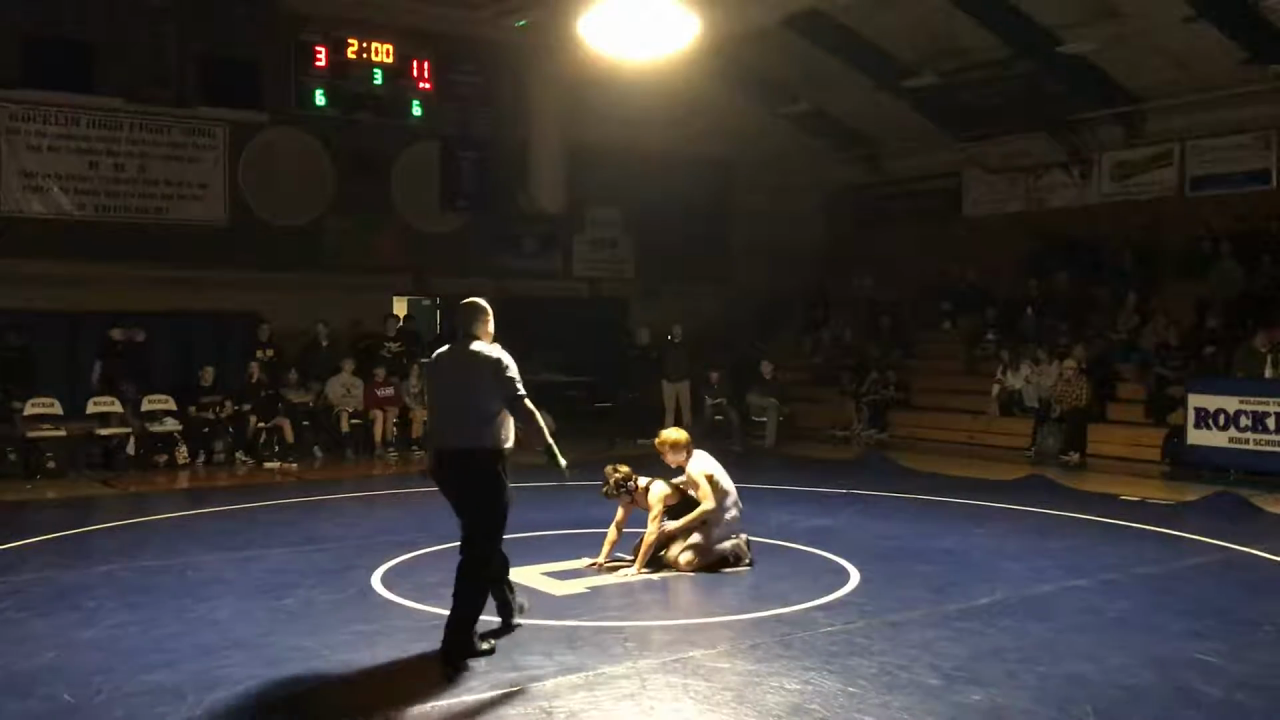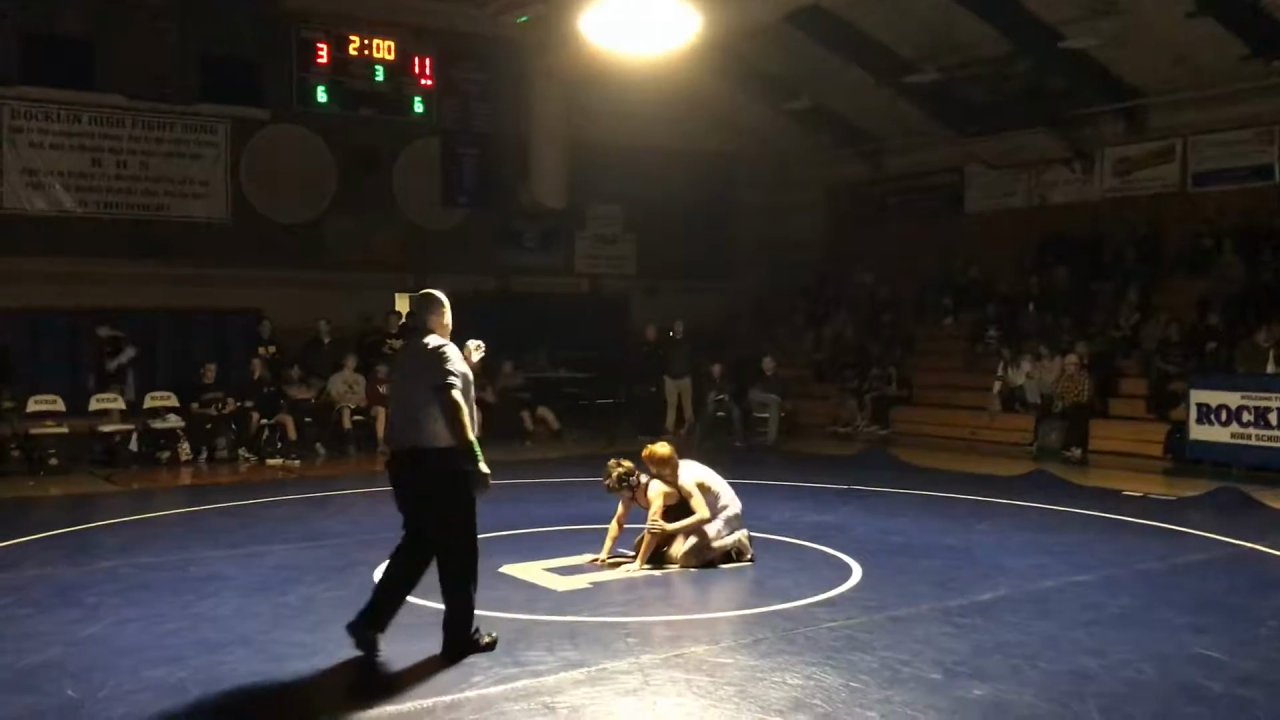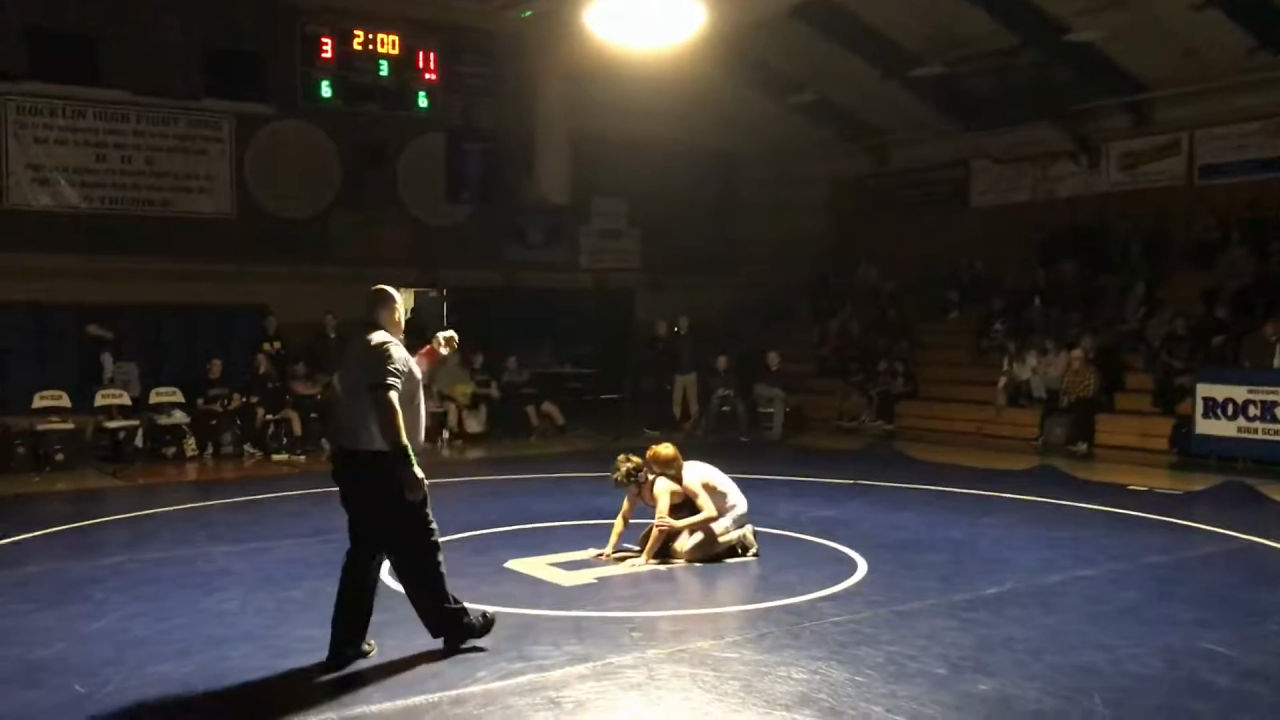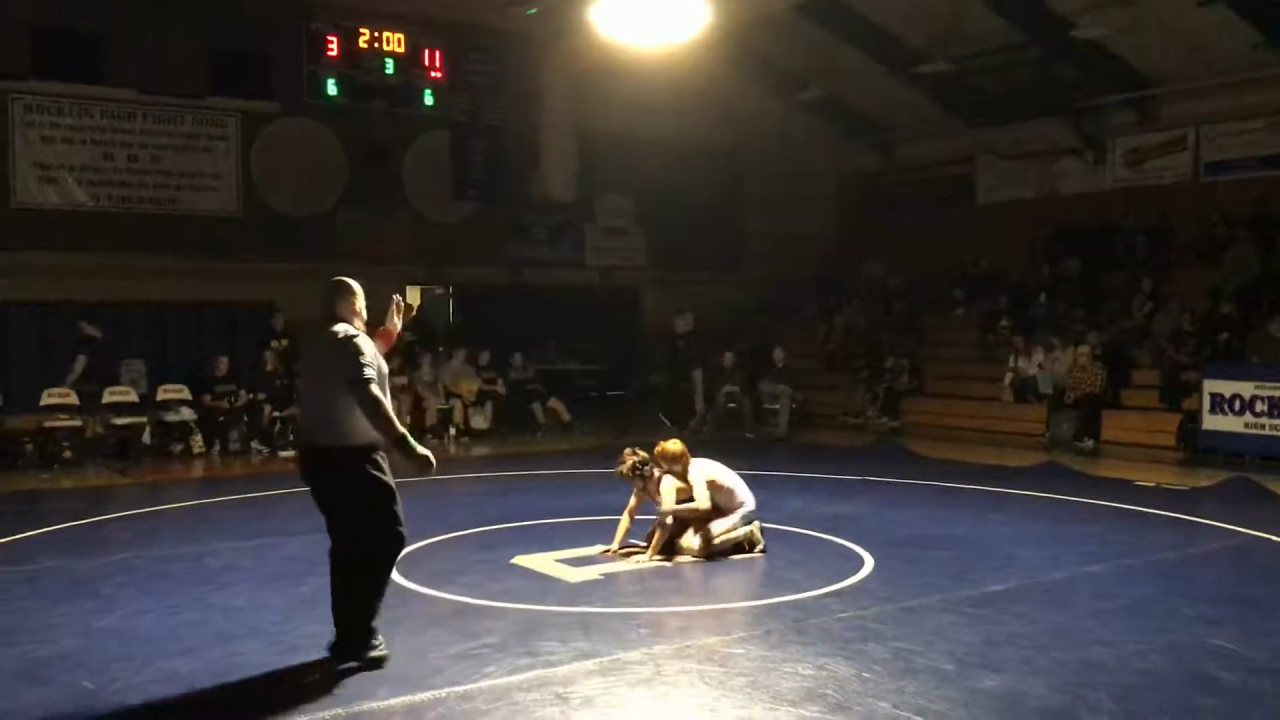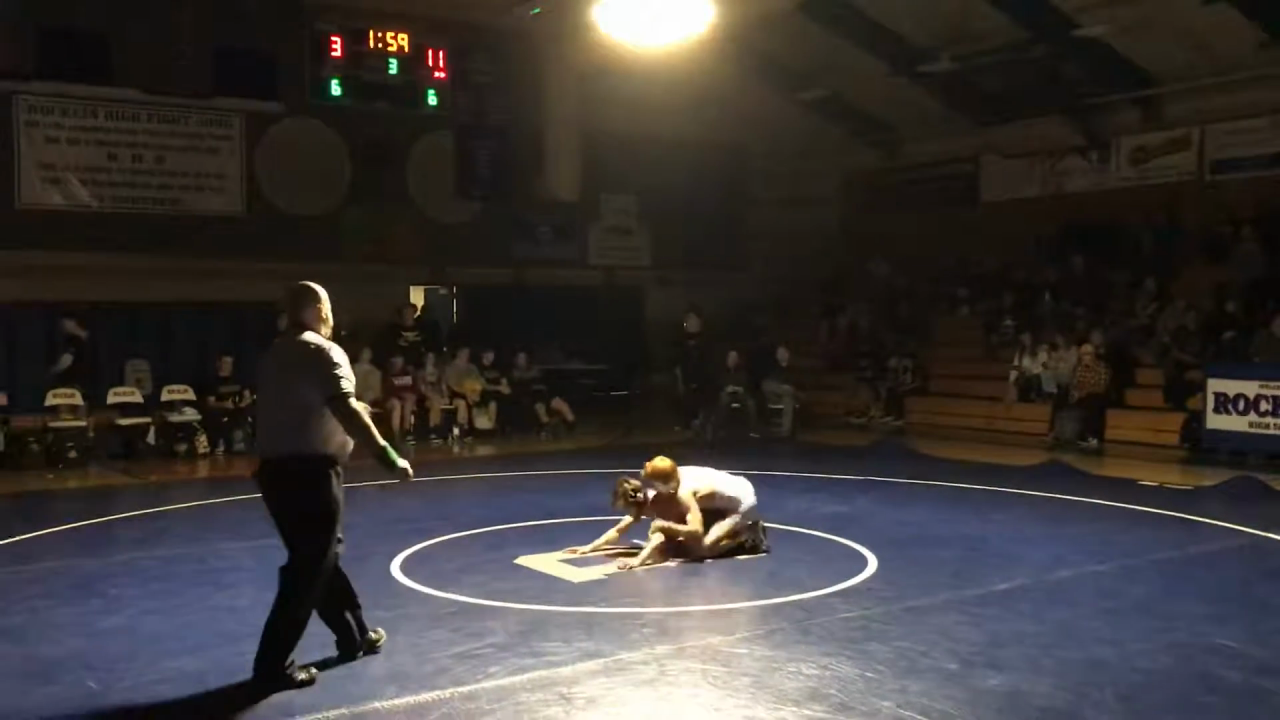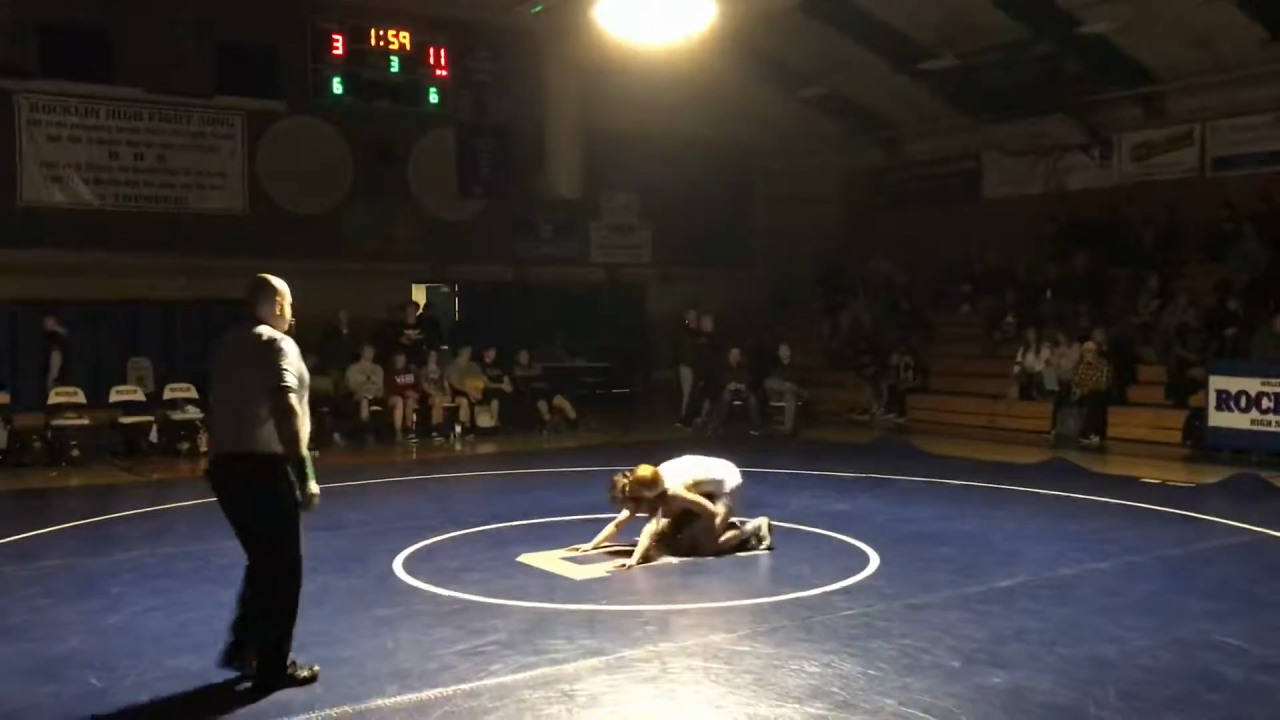
dt=0.3s
person 1, frame 1
left shoulder: (437, 361)
right shoulder: (495, 359)
left elbow: (432, 404)
right elbow: (522, 409)
right wrist: (553, 452)
left hip: (445, 460)
right hip: (481, 461)
left knee: (480, 539)
right knee: (481, 545)
left ankle: (507, 605)
right ankle: (459, 641)
person 1, frame 2
left shoulder: (406, 353)
right shoulder: (443, 350)
right elbow: (451, 403)
left wrist: (464, 362)
right wrist: (475, 457)
left hip: (405, 458)
right hip: (439, 459)
left knee: (417, 543)
right knee: (458, 548)
left ankle: (369, 624)
right ankle: (461, 636)
person 1, frame 3
left shoulder: (360, 348)
right shoulder: (385, 347)
right elbow: (386, 404)
right wrist: (408, 461)
left hip: (353, 460)
right hip: (380, 463)
left knee: (365, 551)
right knee: (418, 546)
left ankle: (347, 642)
right ankle: (452, 624)
person 1, frame 4
left shoulder: (319, 344)
right shoulder: (351, 340)
right elbow: (368, 396)
left wrist: (390, 332)
right wrist: (408, 444)
left hip: (321, 456)
right hip: (353, 458)
left knee: (349, 548)
right knee: (385, 541)
left ankle: (353, 637)
right ankle: (359, 637)
person 1, frame 5
left shoulder: (275, 354)
right shoulder: (323, 352)
right elbow: (345, 409)
left wrist: (334, 436)
right wrist: (388, 456)
left hip: (276, 468)
right hip: (309, 470)
left knee: (320, 556)
right knee: (309, 567)
left ankle: (355, 636)
right ankle: (272, 663)
person 1, frame 6
left shoulder: (229, 346)
right shoulder: (277, 345)
right elbow: (284, 408)
right wrist: (305, 471)
left hip: (230, 464)
right hip: (264, 467)
left knee: (266, 562)
right knee: (281, 566)
left ankle: (244, 649)
right ankle: (276, 665)
person 2, frame 1
left shoulder: (694, 470)
right shoulder: (696, 455)
left elbow: (709, 506)
left wrist: (678, 524)
left hip: (725, 518)
right hip: (717, 514)
left knee: (683, 562)
left ankle: (731, 547)
person 2, frame 2
left shoulder: (685, 480)
right shoulder: (677, 468)
left elbow: (705, 515)
left wrist: (671, 528)
left hip: (726, 513)
right hip: (714, 509)
left knee: (684, 558)
left ankle: (736, 541)
person 2, frame 3
left shoulder: (689, 480)
left elbow: (711, 513)
left wrist: (672, 531)
left hip: (732, 511)
right hip: (718, 508)
left knee: (687, 552)
left ankle: (740, 536)
person 2, frame 4
left shoulder: (695, 475)
left elbow: (704, 506)
left hip: (741, 508)
right hip: (724, 505)
left knee: (695, 548)
left ankle: (748, 533)
person 2, frame 5
left shoulder: (681, 493)
left elbow: (696, 531)
left wrist: (662, 529)
right wrist: (589, 547)
left hip: (741, 501)
right hip: (723, 499)
left knee: (700, 548)
left ankle: (748, 533)
person 2, frame 6
left shoulder: (668, 493)
right shoulder: (641, 495)
right elbow: (617, 523)
right wrist: (591, 545)
left knee: (705, 546)
left ankle: (754, 528)
